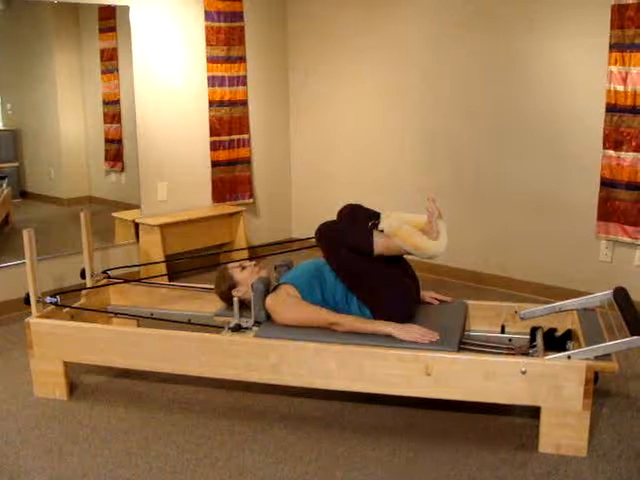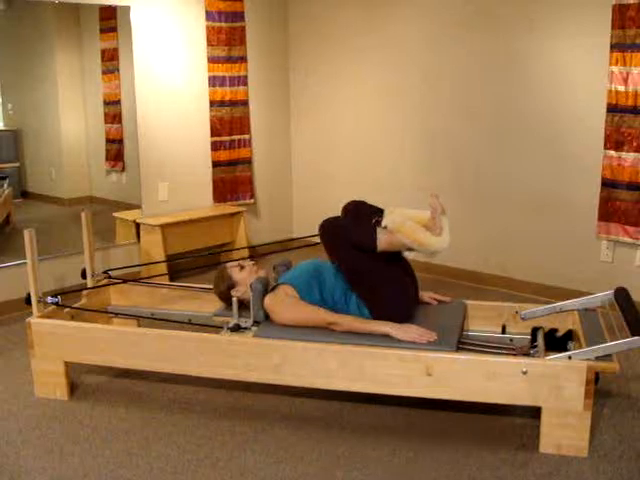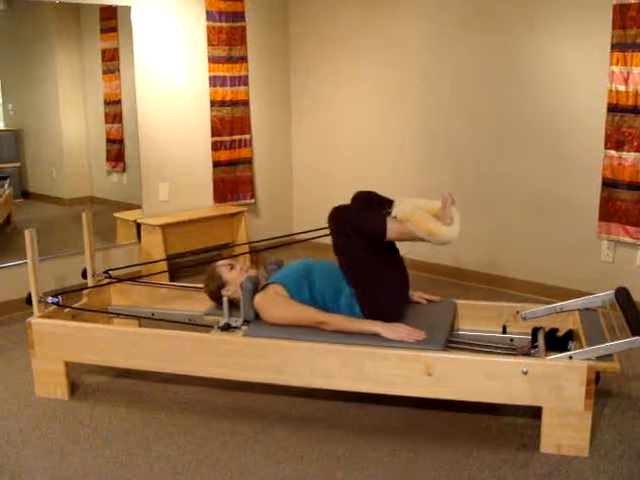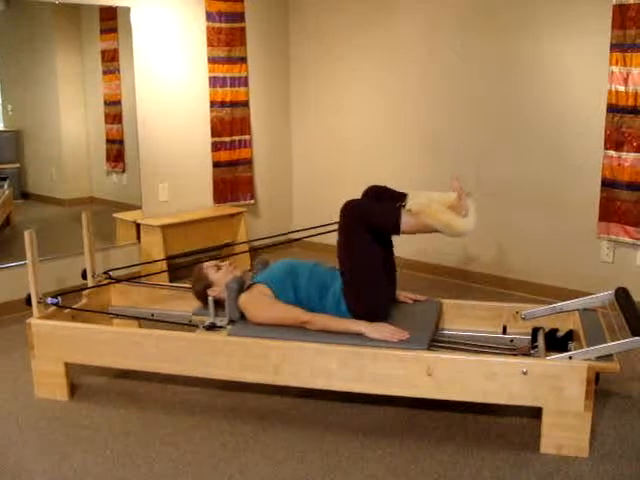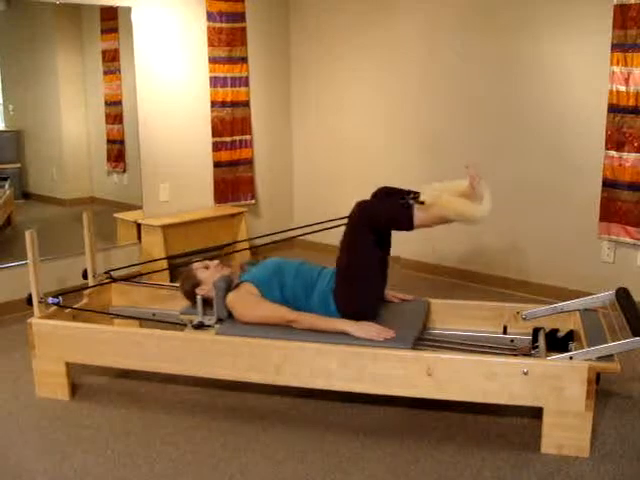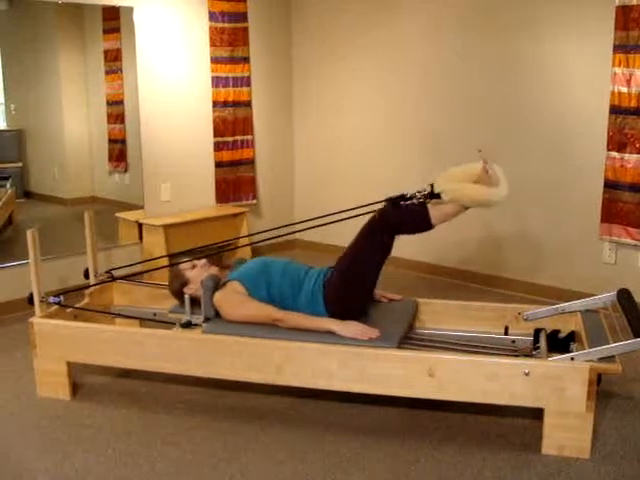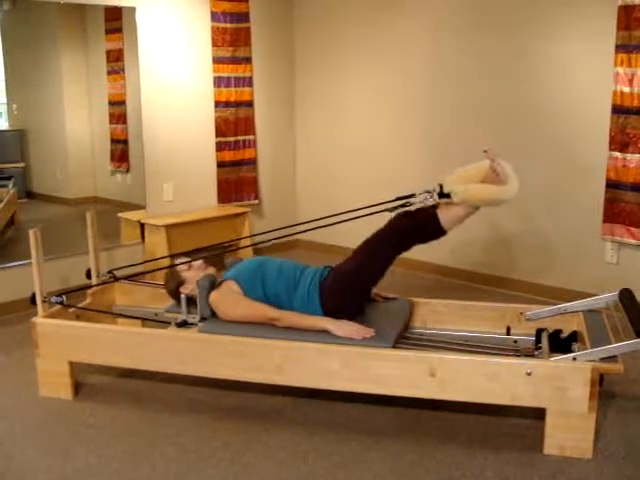
dt=0.2s
person 1, frame 1
left shoulder: (288, 281)
right shoulder: (276, 303)
right elbow: (334, 321)
left wrist: (416, 293)
right wrist: (393, 328)
right hip: (390, 304)
left knee: (350, 214)
right knee: (329, 233)
left ankle: (422, 234)
right ankle: (415, 243)
person 1, frame 2
left shoulder: (289, 280)
right shoulder: (275, 303)
right elbow: (332, 321)
left wrist: (415, 293)
right wrist: (392, 328)
right hip: (389, 304)
left knee: (353, 210)
right knee: (332, 229)
left ankle: (423, 230)
right ankle: (416, 240)
person 1, frame 3
left shoulder: (280, 279)
right shoulder: (265, 302)
right elbow: (322, 320)
left wrist: (405, 292)
right wrist: (381, 327)
left hip: (386, 287)
right hip: (380, 305)
left knee: (363, 201)
right knee: (342, 216)
left ankle: (431, 222)
right ankle: (429, 230)
person 1, frame 4
left shoulder: (265, 280)
right shoulder: (249, 302)
right elbow: (307, 319)
left wrist: (391, 292)
right wrist: (364, 327)
left hip: (368, 291)
right hip: (362, 305)
left knee: (374, 196)
right knee: (354, 210)
left ankle: (443, 215)
right ankle: (442, 222)
person 1, frame 5
left shoulder: (252, 276)
right shoulder: (237, 300)
right elbow: (293, 318)
left wrist: (378, 290)
right wrist: (351, 326)
left hip: (336, 284)
right hip: (348, 303)
left knee: (383, 197)
right knee: (365, 211)
left ankle: (454, 202)
right ankle: (455, 210)
person 1, frame 6
left shoulder: (241, 274)
right shoulder: (224, 299)
right elbow: (279, 317)
left wrist: (365, 288)
right wrist: (336, 325)
left hip: (329, 282)
right hip: (334, 302)
left knee: (394, 209)
right knee: (386, 220)
left ankle: (464, 192)
right ankle: (474, 197)
person 1, frame 7
left shoulder: (238, 274)
right shoulder: (220, 298)
right elbow: (275, 316)
left wrist: (362, 287)
right wrist: (331, 324)
left hip: (328, 280)
right hip: (329, 300)
left knee: (404, 226)
right knee: (400, 229)
